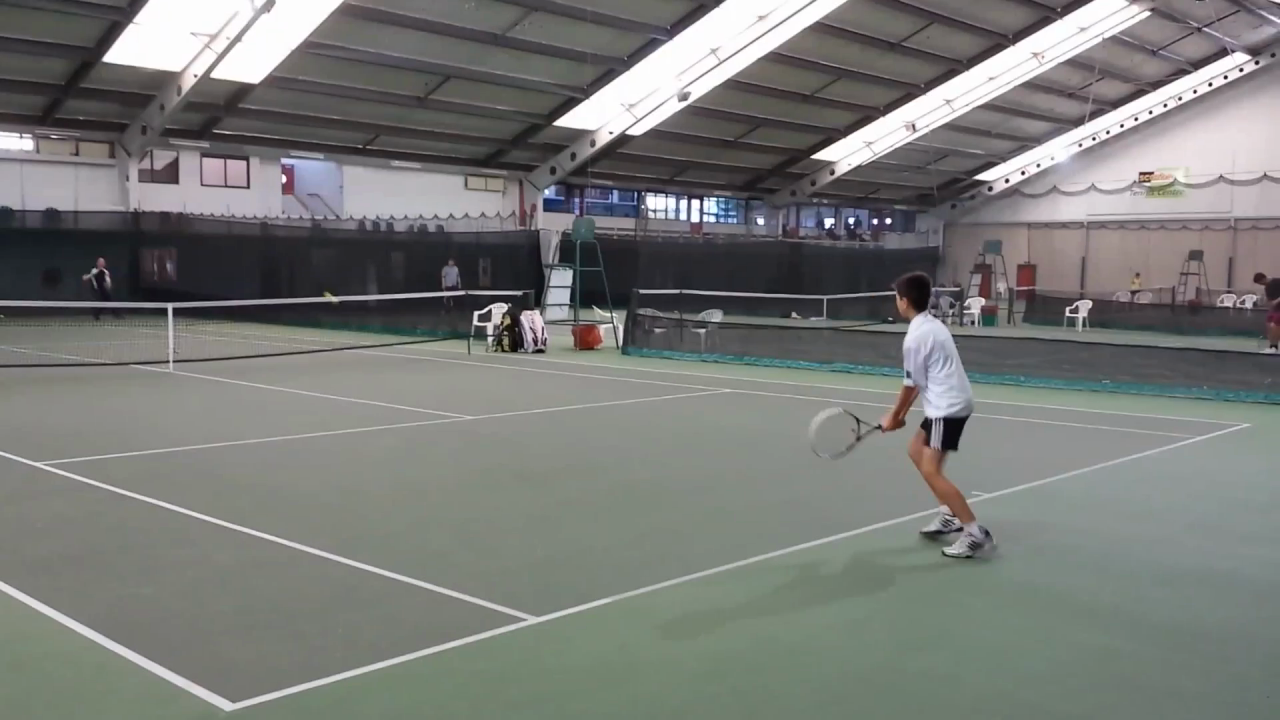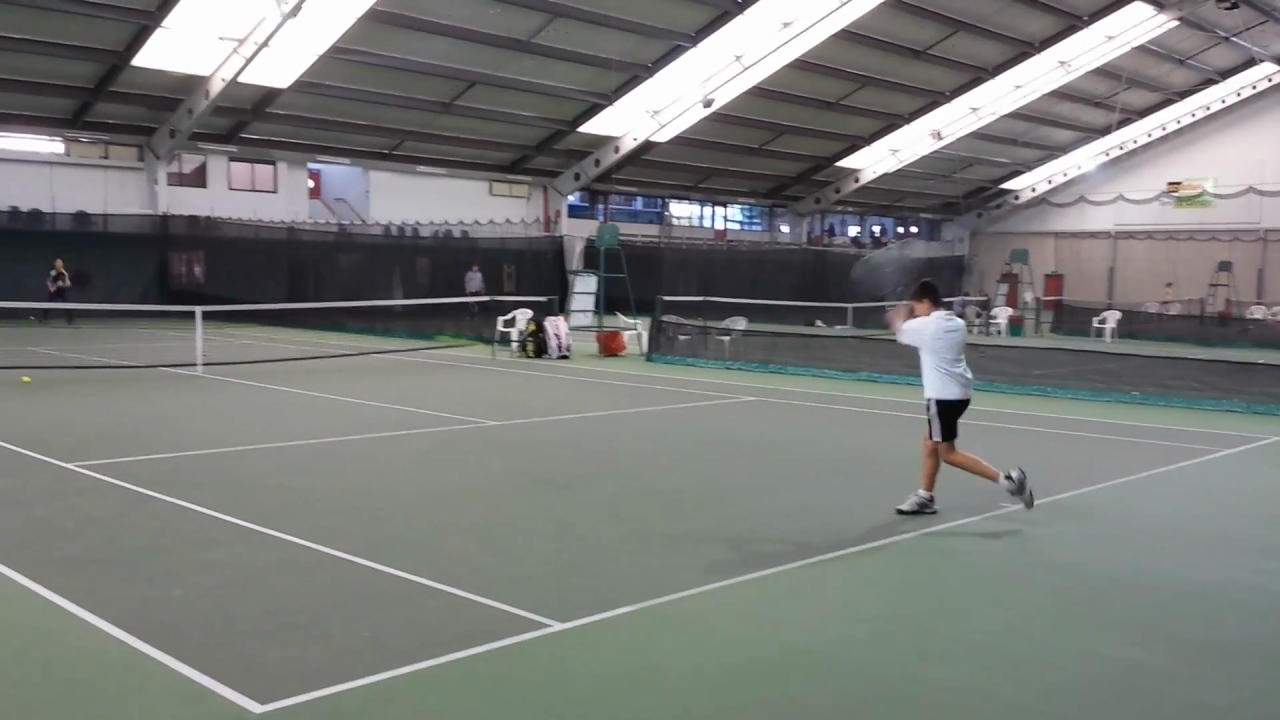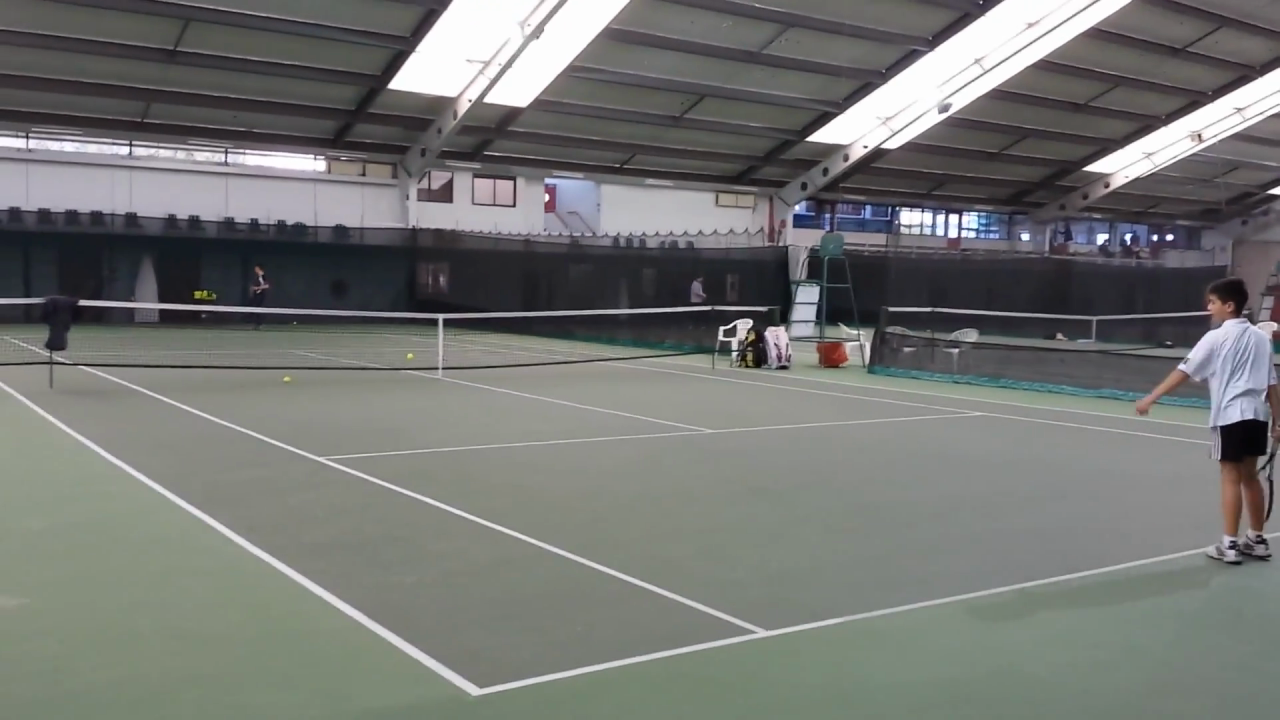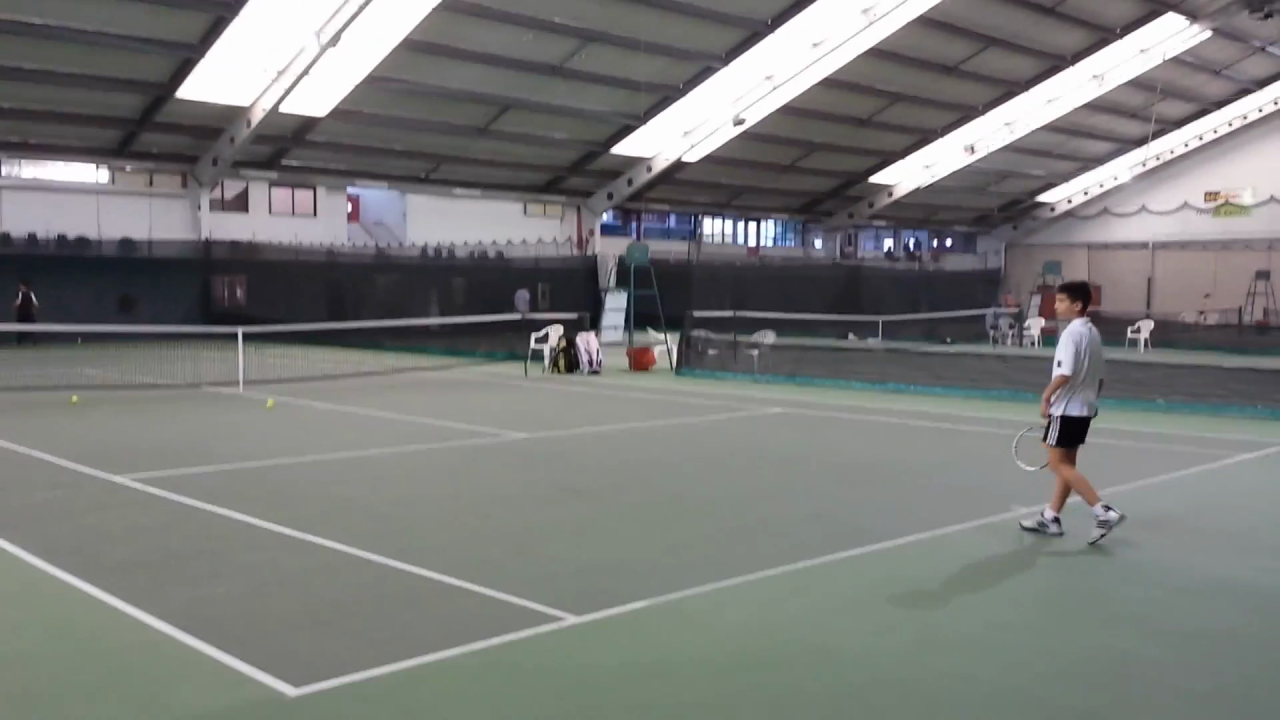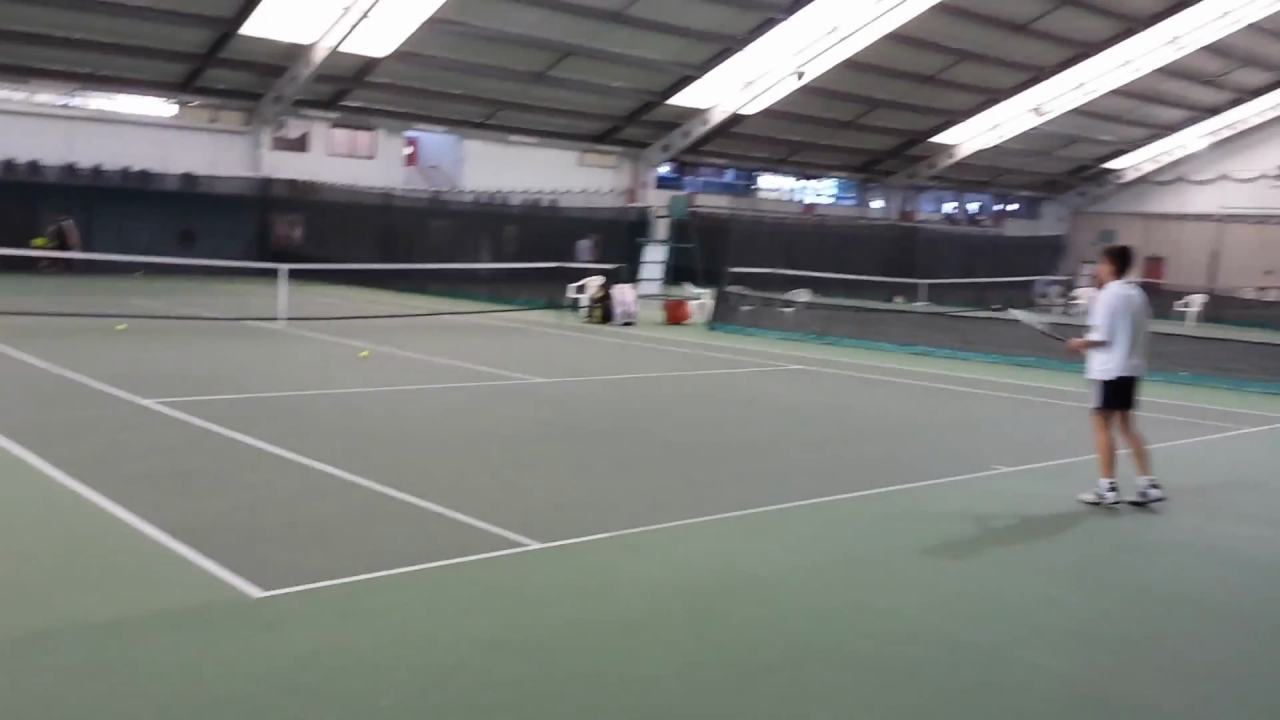
dt=1s
person 1, frame 1
left shoulder: (916, 336)
right shoulder: (932, 325)
left elbow: (912, 383)
left wrist: (895, 415)
right wrist: (902, 412)
left hip: (947, 408)
right hip: (946, 404)
left knee: (930, 471)
right knee: (915, 451)
left ankle: (975, 534)
right ankle: (950, 515)
person 1, frame 2
left shoulder: (922, 325)
right shoulder: (958, 324)
left elbow: (899, 328)
left wrist: (900, 313)
left hip: (942, 395)
right hip: (959, 392)
left knee: (949, 454)
right knee: (930, 444)
left ankle: (1007, 479)
right ankle: (925, 497)
person 1, frame 3
left shoulder: (1216, 338)
left elbow: (1185, 370)
left wrist: (1151, 397)
left hip: (1229, 415)
right hip: (1257, 415)
left knee: (1230, 479)
right knee: (1250, 477)
left ankle: (1229, 545)
person 1, frame 4
left shoulder: (1071, 332)
right shoulder: (1093, 333)
left elbow: (1064, 374)
right elbow: (1099, 376)
left wrist: (1045, 397)
left hip: (1067, 407)
right hip: (1084, 407)
left knee: (1059, 464)
right knee: (1066, 463)
left ankle: (1104, 511)
right ankle: (1051, 517)
person 1, frame 5
left shoulder: (1105, 296)
right shoulder: (1137, 296)
left elbow: (1098, 338)
right elbow: (1138, 334)
left wrist: (1079, 344)
left hip: (1108, 371)
right hip: (1131, 369)
left knee: (1101, 426)
right knee: (1126, 426)
left ankle: (1107, 487)
right ankle: (1149, 484)
